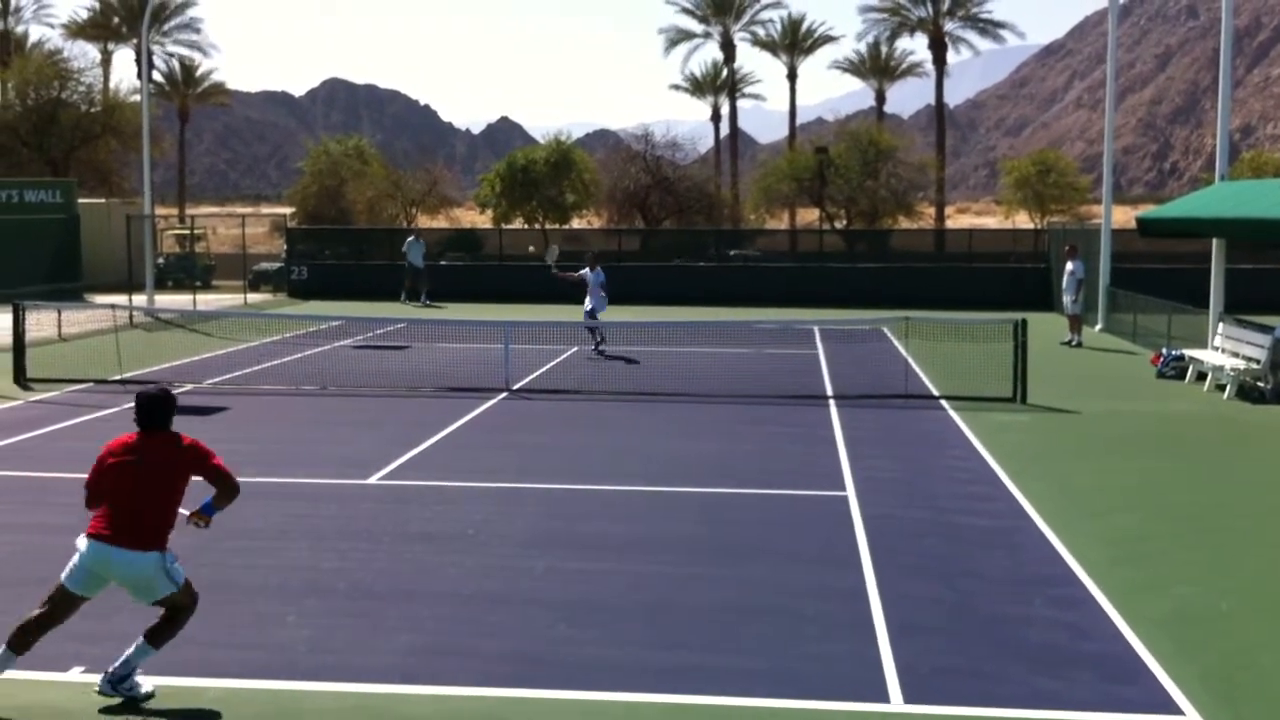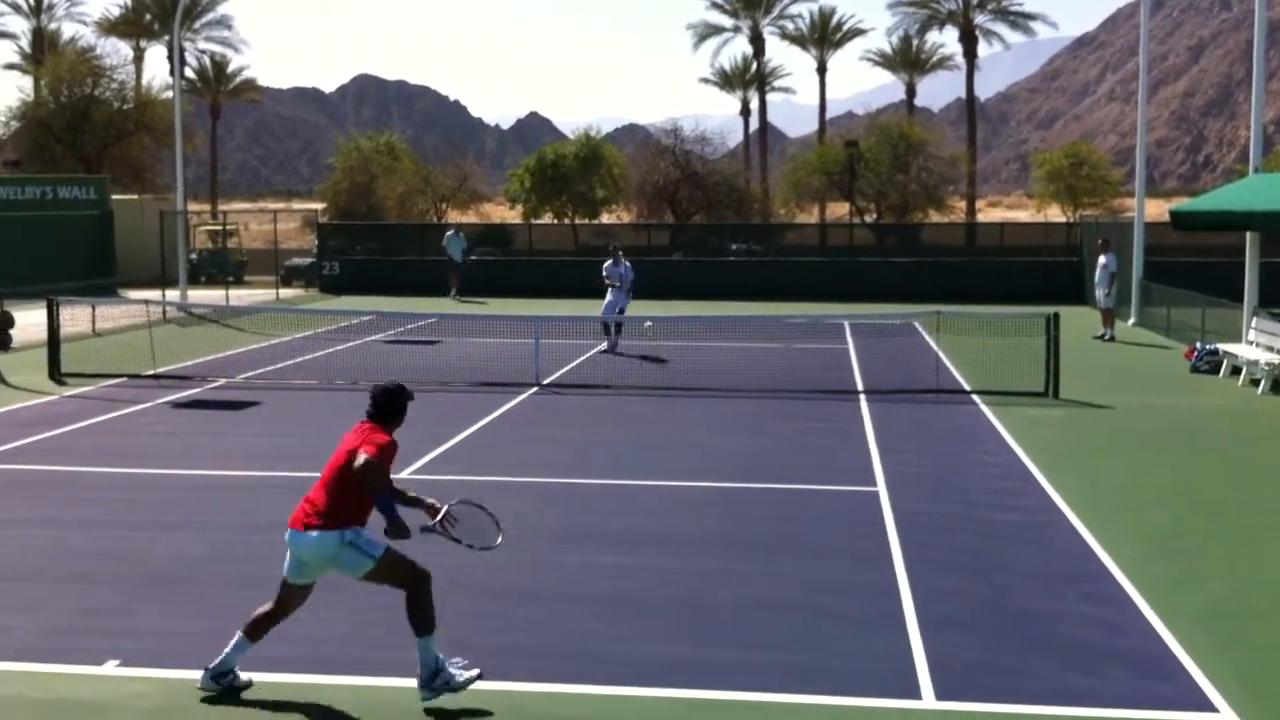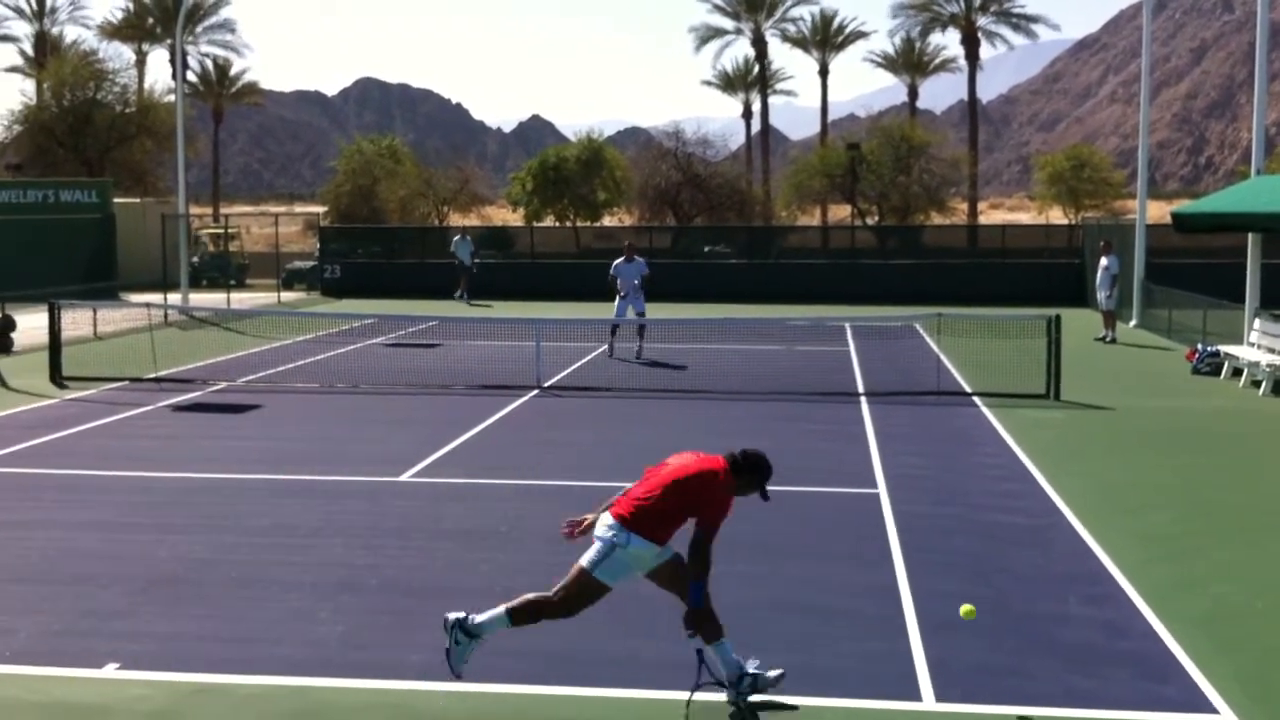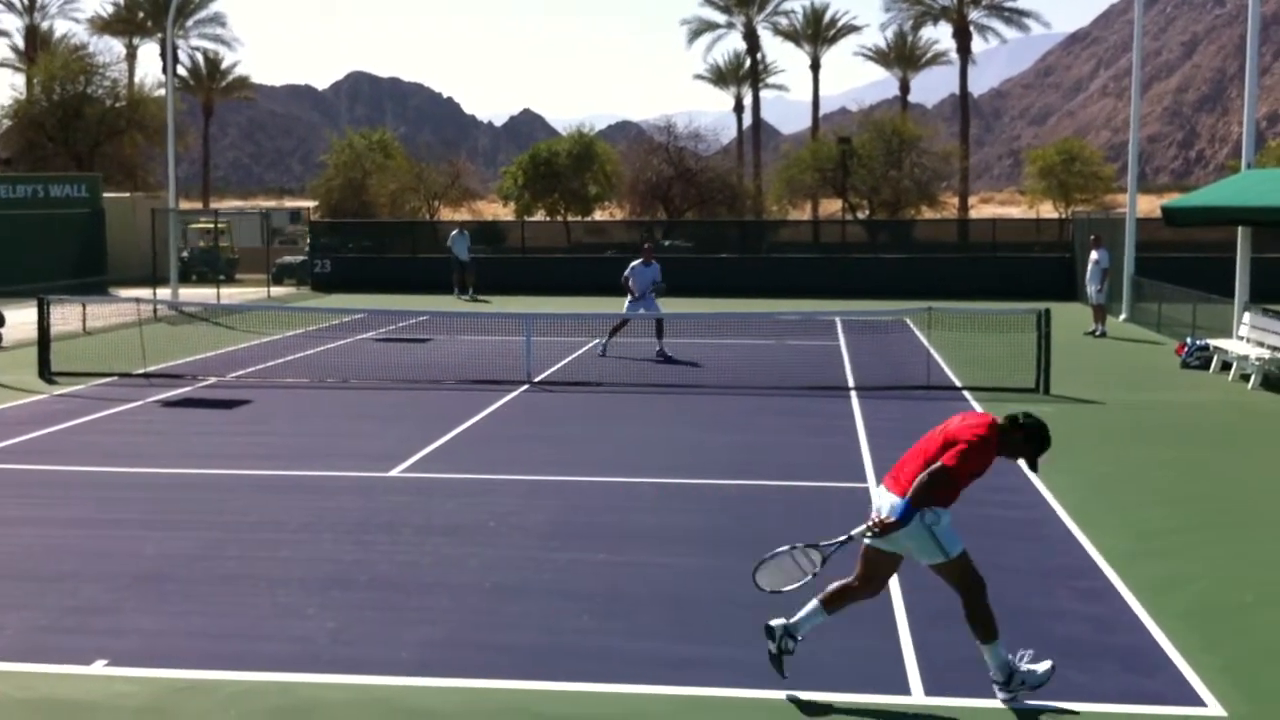
dt=0.4s
person 1, frame 1
left shoulder: (113, 449)
right shoulder: (186, 449)
left elbow: (90, 501)
right elbow: (230, 488)
right wrist: (207, 509)
left hip: (96, 547)
right hip: (143, 557)
left knee: (51, 613)
right knee: (184, 604)
right ankle: (120, 677)
person 1, frame 2
left shoulder: (361, 432)
right shoulder: (382, 441)
right elbow: (364, 473)
left wrist: (422, 502)
right wrist: (393, 517)
left hip: (299, 533)
right hip: (331, 536)
left knee: (283, 607)
right knee: (419, 581)
left ankle: (220, 671)
right ankle: (432, 673)
person 1, frame 3
left shoulder: (697, 463)
right shoulder: (720, 487)
left elbow: (640, 492)
right elbow: (699, 550)
left wrist: (595, 519)
right wrist: (696, 604)
left hip: (634, 534)
right hip: (627, 538)
left knee: (694, 593)
right knee: (563, 604)
left ankle: (736, 677)
right ankle: (471, 627)
person 1, frame 4
left shoulder: (974, 420)
right shoulder: (984, 445)
right elbow: (931, 476)
right wrist: (899, 519)
left hip: (890, 498)
right hip: (914, 511)
left knee: (864, 584)
right knee: (972, 587)
left ankle: (789, 631)
right ankle: (1005, 675)
